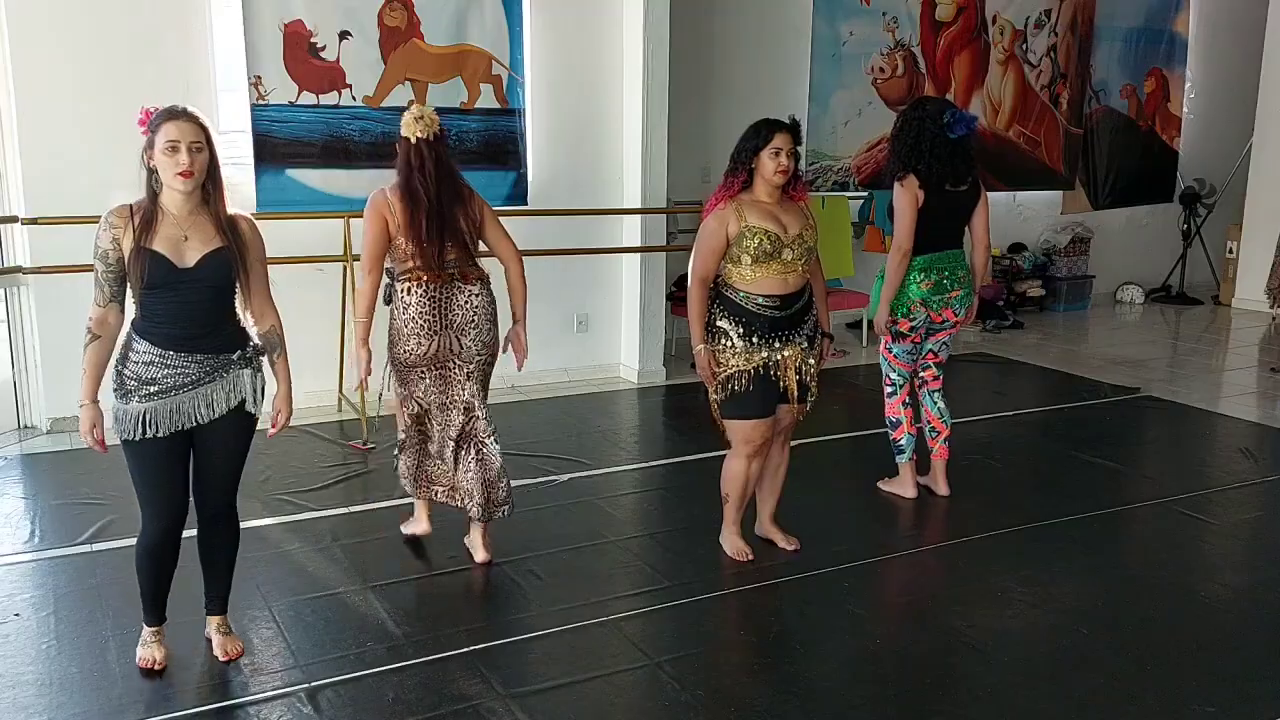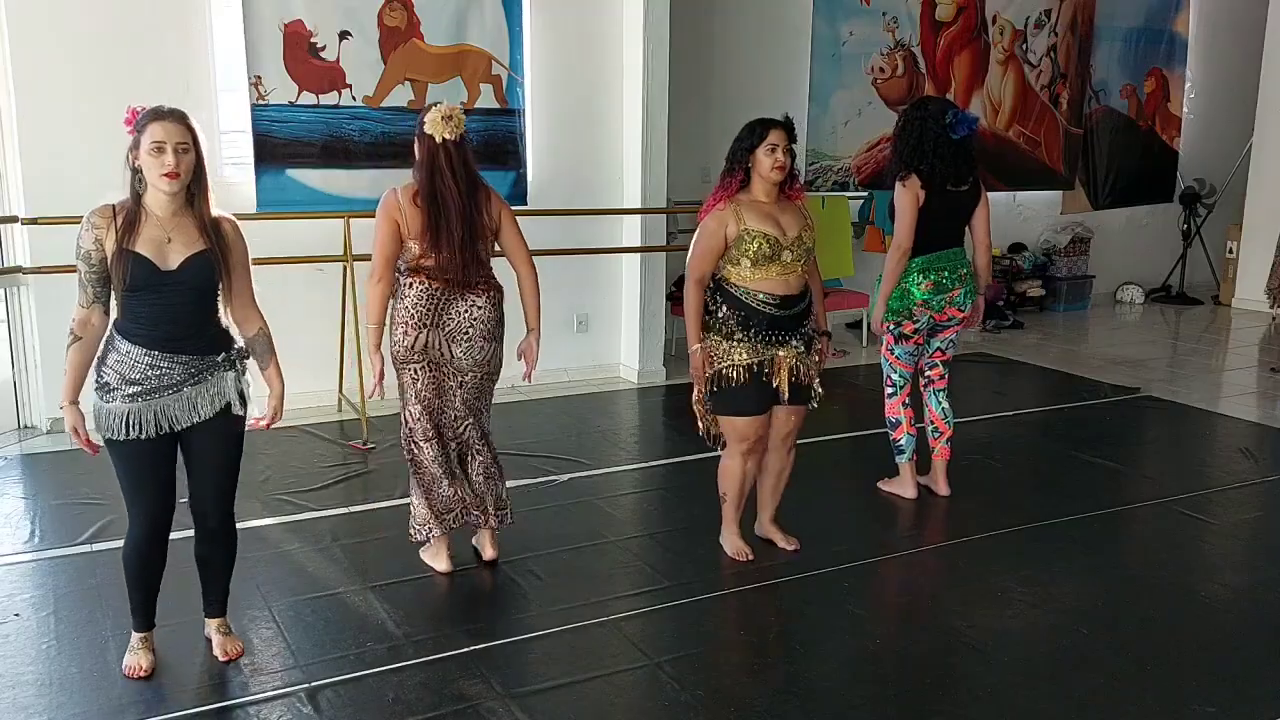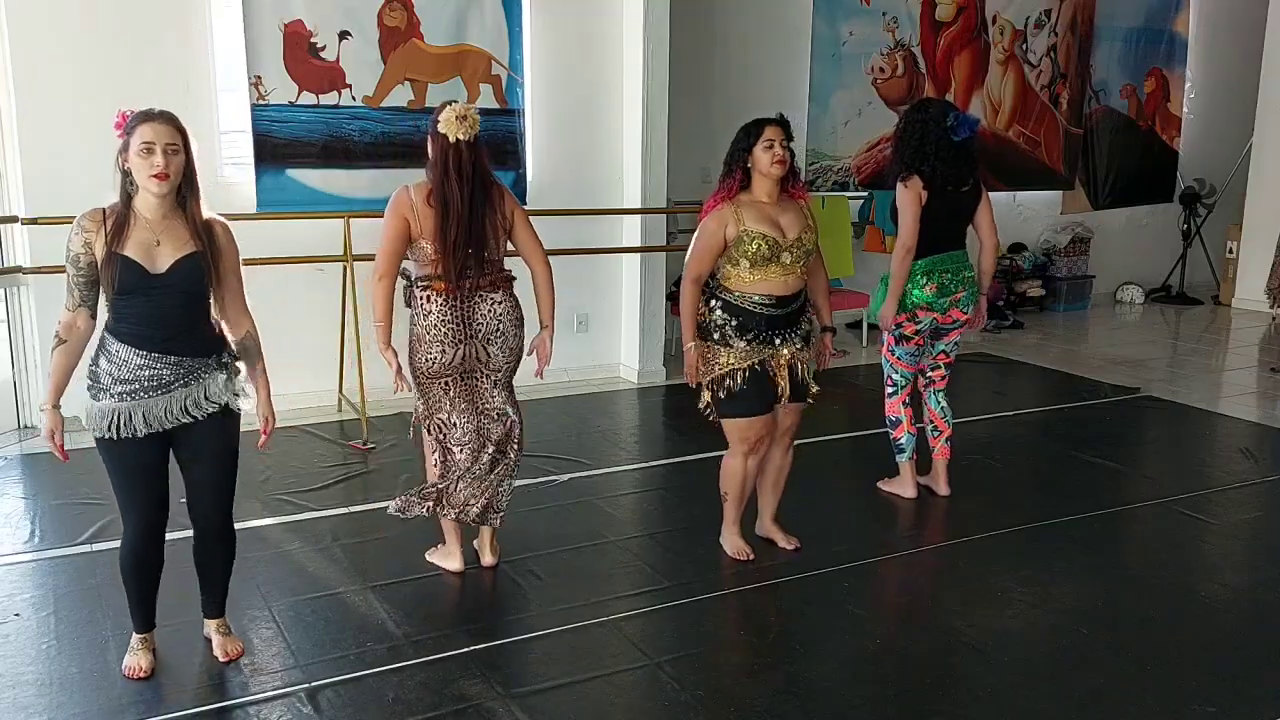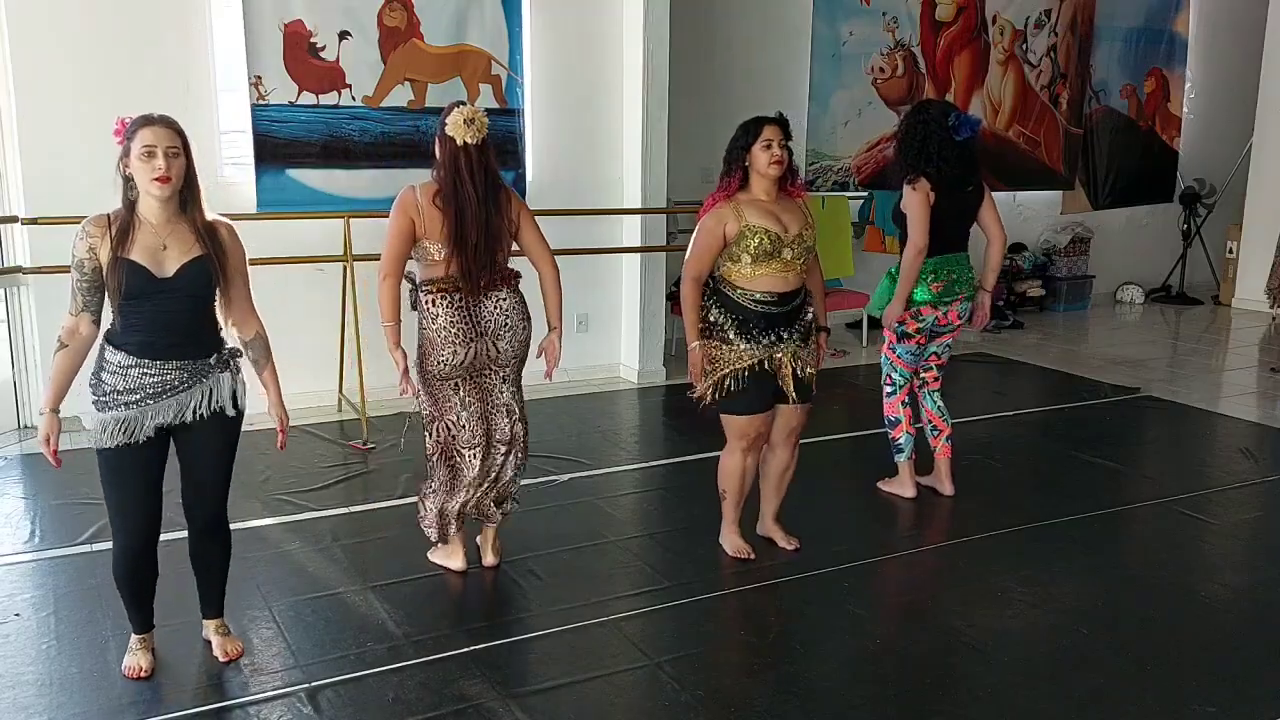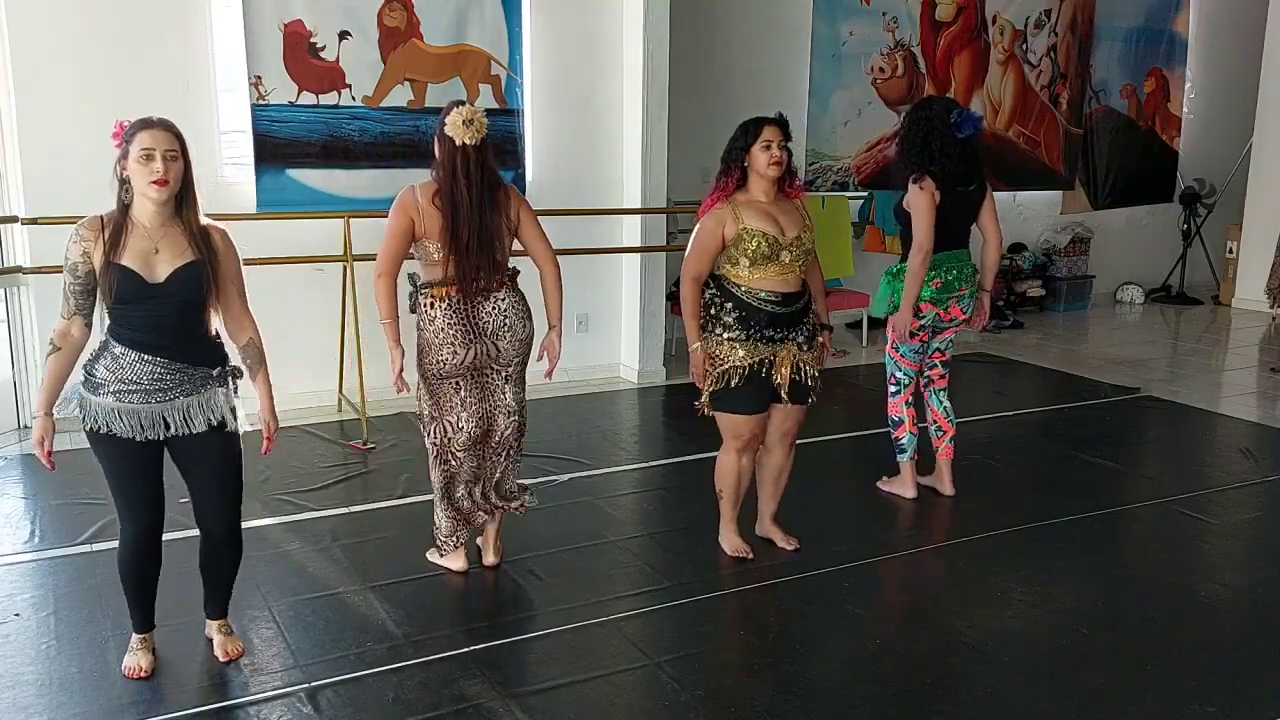
dt=0.3s
person 1, frame 1
left shoulder: (236, 228)
right shoulder: (123, 224)
left elbow: (262, 310)
right elbow: (105, 316)
left wrist: (283, 383)
right wrist: (88, 398)
left hip: (226, 383)
right hip: (151, 386)
left knee: (218, 507)
right knee: (162, 517)
left ankle: (217, 619)
right ankle: (152, 627)
person 1, frame 2
left shoulder: (220, 229)
right shoulder: (106, 225)
left elbow: (245, 312)
right elbow: (89, 316)
left wrist: (275, 381)
right wrist: (70, 398)
left hip: (211, 388)
right hip: (134, 393)
left knee: (214, 512)
right knee: (149, 521)
left ankle: (217, 620)
right ankle: (141, 634)
person 1, frame 3
left shoulder: (211, 231)
right shoulder: (95, 228)
left elbow: (237, 316)
right elbow: (76, 320)
left wrist: (262, 391)
right wrist: (51, 403)
left hip: (204, 390)
right hip: (125, 392)
left knee: (214, 515)
right knee: (143, 522)
left ankle: (216, 620)
right ankle: (142, 635)
person 1, frame 4
left shoulder: (216, 235)
right shoulder: (99, 234)
left elbow: (244, 318)
right elbow: (79, 325)
left wrist: (273, 393)
right wrist: (49, 408)
left hip: (206, 393)
right hip: (127, 398)
left knee: (208, 516)
right knee: (133, 531)
left ankle: (215, 621)
right ankle: (141, 635)
person 1, frame 5
left shoulder: (210, 239)
right shoulder: (94, 236)
left elbow: (240, 323)
right elbow: (72, 327)
left wrist: (265, 396)
right wrist: (42, 410)
left hip: (201, 397)
right hip: (121, 400)
left knee: (221, 521)
right knee: (140, 527)
left ankle: (217, 621)
right ankle: (142, 635)
person 2, frame 1
left shoulder: (385, 201)
right shoulder: (467, 197)
left elbow: (370, 272)
right elbow: (511, 258)
left wrist: (362, 340)
right wrist: (518, 323)
left hip: (417, 315)
right hip: (474, 312)
left knee: (417, 411)
right knee: (470, 418)
left ankle: (422, 514)
right ankle: (479, 536)
person 2, frame 2
left shoulder: (398, 200)
right shoulder: (488, 199)
left elbow: (380, 277)
right elbow: (525, 266)
left wrist: (374, 348)
right wrist: (533, 333)
left hip: (420, 321)
right hip: (478, 322)
left knee: (425, 429)
right knee: (472, 425)
left ankle: (439, 547)
right ankle: (486, 536)
person 2, frame 3
left shoulder: (410, 199)
right shoulder: (500, 197)
left elbow: (384, 275)
right elbow: (540, 263)
left wrist: (385, 343)
right wrist: (546, 328)
left hip: (438, 325)
right hip: (497, 323)
left knee: (443, 431)
right knee: (492, 428)
left ankle: (451, 548)
right ankle: (487, 543)
person 2, frame 4
left shoulder: (415, 200)
right shoulder: (506, 199)
left elbow: (389, 275)
right elbow: (546, 265)
left wrist: (395, 344)
right wrist: (555, 331)
left hip: (446, 327)
right hip: (504, 321)
left knee: (449, 433)
right knee: (495, 428)
left ankle: (454, 547)
right ankle: (490, 541)
person 2, frame 5
left shoulder: (415, 200)
right shoulder: (507, 197)
left elbow: (383, 274)
right elbow: (548, 263)
left wrist: (394, 344)
right wrist: (555, 329)
left hip: (446, 329)
right hip: (505, 320)
left knee: (452, 435)
right knee: (498, 428)
left ankle: (456, 548)
right ankle: (491, 542)
person 3, frame 1
left shoulder: (800, 209)
right shoulder: (728, 212)
left elbow: (814, 271)
right elbow: (699, 280)
left wrist: (824, 330)
right wrist: (700, 344)
left hip: (795, 336)
right hip: (743, 339)
left knee: (781, 435)
right knee: (750, 443)
left ankle: (767, 520)
right ankle: (730, 528)
person 3, frame 2
left shoulder: (796, 209)
right shoulder: (726, 213)
left elbow: (810, 271)
right elbow: (695, 281)
left wrist: (821, 330)
right wrist: (696, 344)
left hip: (792, 339)
right hip: (739, 339)
left knee: (782, 438)
right knee: (745, 443)
left ankle: (767, 521)
right ankle: (729, 528)
person 3, frame 3
left shoulder: (799, 207)
right shoulder: (726, 213)
left elbow: (815, 269)
right elbow: (692, 279)
left wrist: (826, 327)
right wrist: (691, 342)
left hip: (790, 338)
right hip: (737, 339)
left knee: (781, 437)
right knee: (748, 442)
left ankle: (767, 520)
right ankle: (730, 527)
person 3, frame 4
left shoulder: (798, 206)
right shoulder: (726, 212)
left elbow: (812, 268)
right elbow: (692, 277)
left wrist: (820, 327)
right wrist: (695, 341)
left hip: (792, 335)
right hip: (740, 337)
left knee: (787, 436)
right knee: (746, 440)
left ankle: (769, 520)
right ankle: (729, 527)
person 3, frame 5
left shoulder: (796, 206)
right shoulder: (724, 212)
left elbow: (811, 267)
right elbow: (691, 278)
left wrist: (822, 325)
right wrist: (696, 342)
left hip: (792, 337)
right hip: (739, 338)
left knee: (783, 436)
right knee: (741, 440)
left ankle: (768, 520)
right ankle: (728, 527)
person 4, frame 1
left shoulder: (910, 182)
right shoulder: (971, 183)
left elbow: (902, 248)
right elbow: (982, 245)
left wrist: (884, 304)
right wrist: (972, 293)
left hip: (915, 292)
right hip: (953, 289)
left knee: (897, 384)
right knee: (931, 382)
left ankle: (906, 478)
right ankle: (938, 476)
person 4, frame 2
left shoulder: (911, 182)
right shoulder: (971, 183)
left elbow: (902, 247)
right elbow: (983, 244)
left wrist: (882, 301)
right wrist: (978, 292)
left hip: (917, 292)
right hip: (956, 288)
left knee: (898, 386)
right knee: (936, 383)
left ankle: (907, 479)
right ankle: (939, 476)
person 4, frame 3
left shoulder: (913, 182)
right shoulder: (971, 183)
left elbow: (906, 247)
right elbow: (990, 243)
left wrist: (890, 301)
right wrist: (980, 294)
left hip: (919, 293)
right hip: (958, 290)
left knee: (897, 386)
right knee: (934, 385)
left ankle: (906, 479)
right ankle: (939, 476)
person 4, frame 4
left shoulder: (919, 184)
right shoulder: (973, 183)
left elbow: (917, 248)
right elbow: (997, 239)
left wrist: (896, 302)
right wrist: (984, 291)
left hip: (921, 292)
right hip: (956, 293)
left knee: (894, 384)
right knee: (928, 383)
left ankle: (905, 478)
right ankle: (943, 475)
person 4, frame 5
left shoulder: (923, 182)
right shoulder: (975, 181)
left elbow: (922, 248)
right elbow: (993, 240)
left wrist: (906, 306)
right wrist: (984, 292)
left hip: (925, 292)
right hip: (959, 289)
left knee: (901, 385)
right knee: (935, 382)
left ankle: (906, 479)
right ankle: (943, 475)
